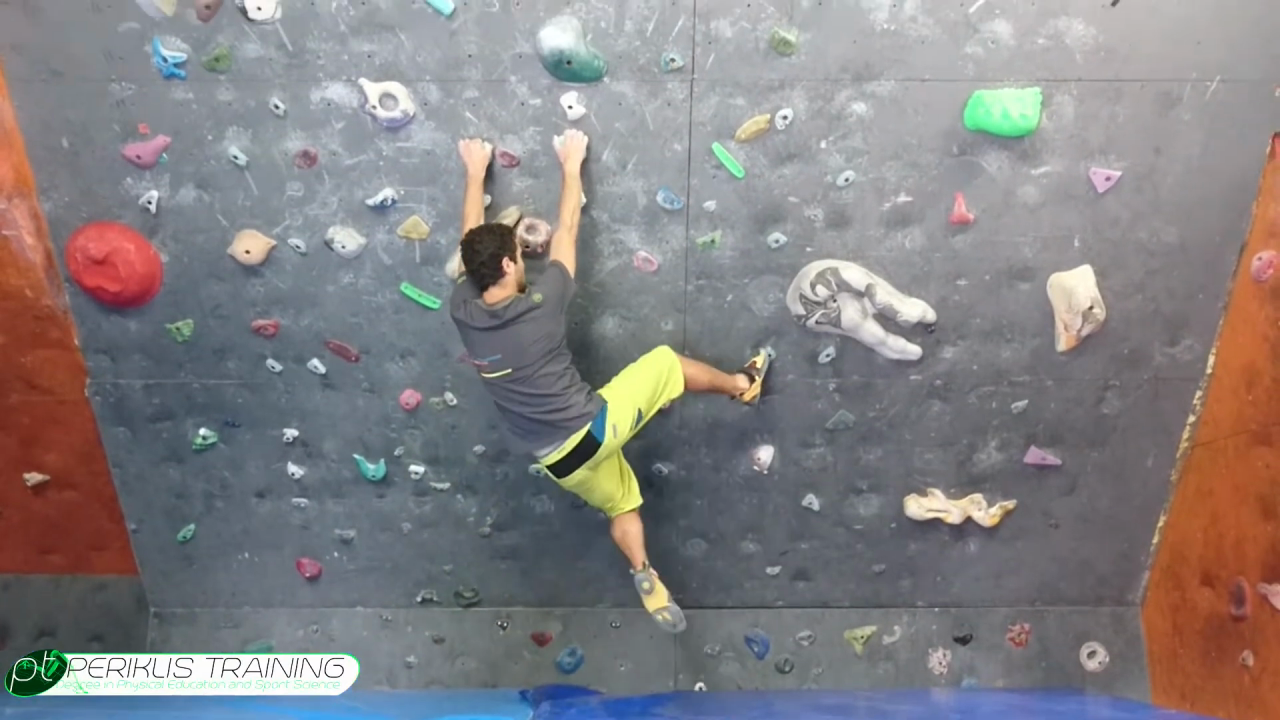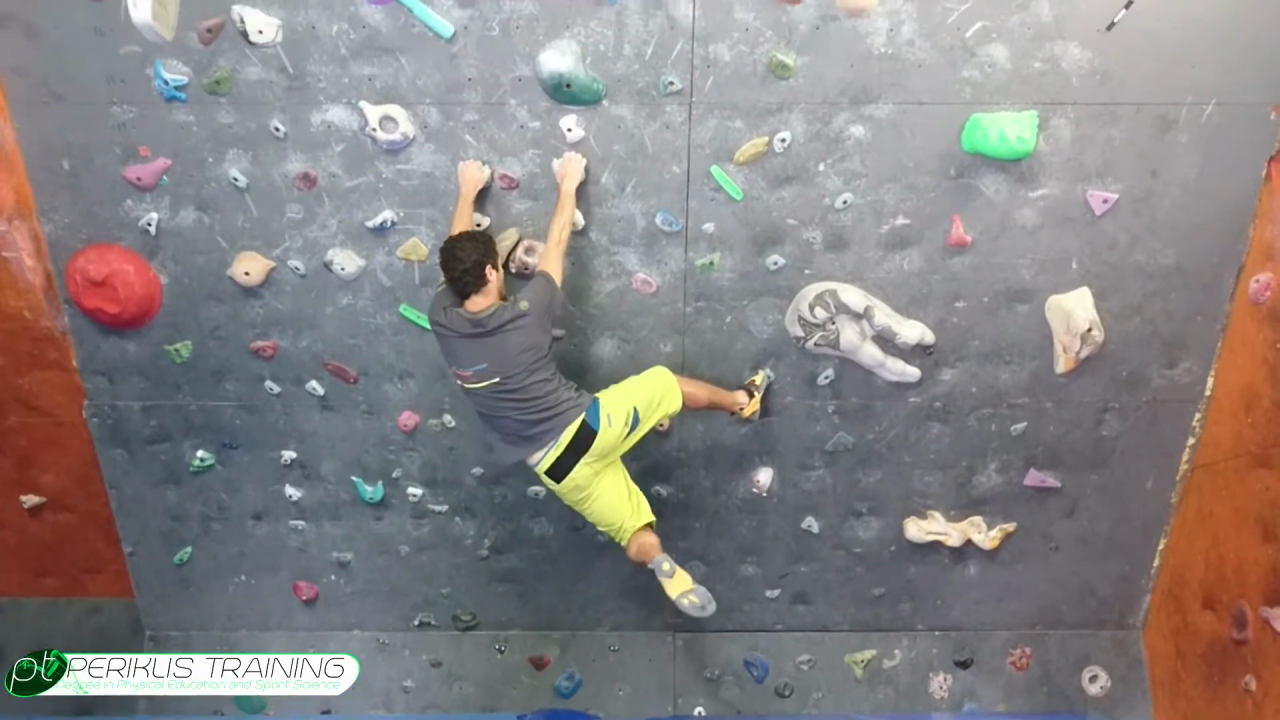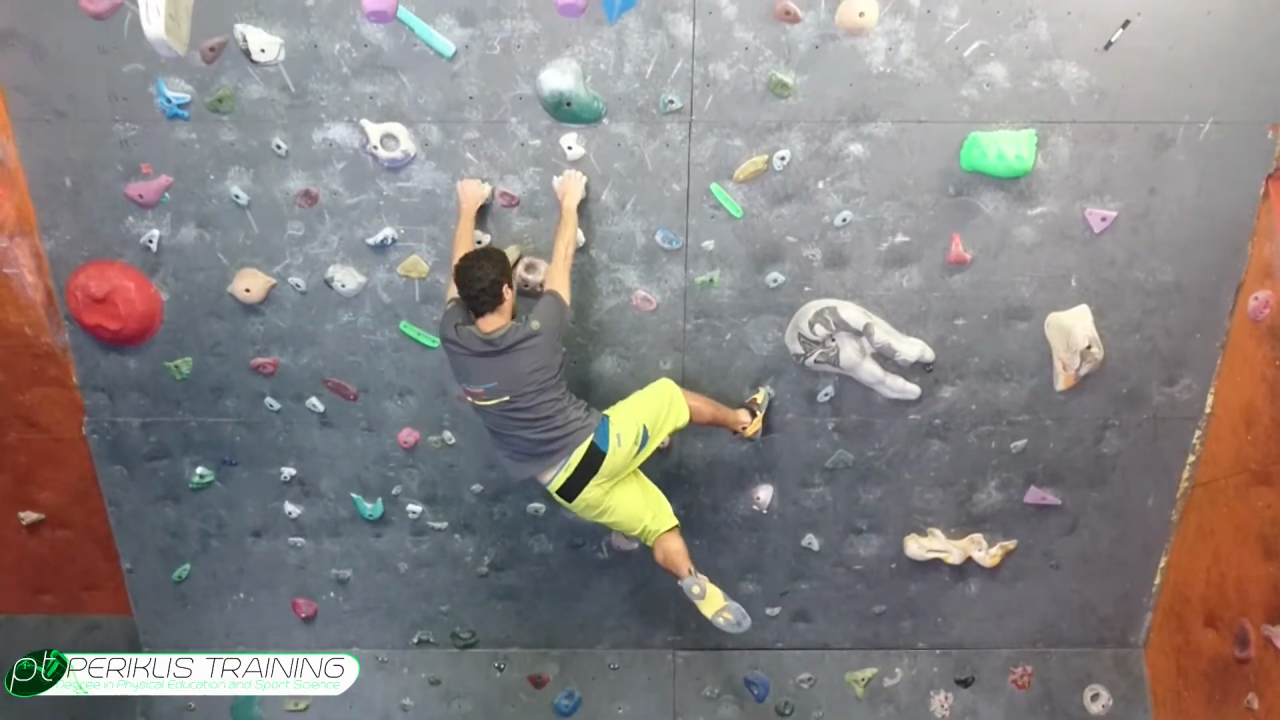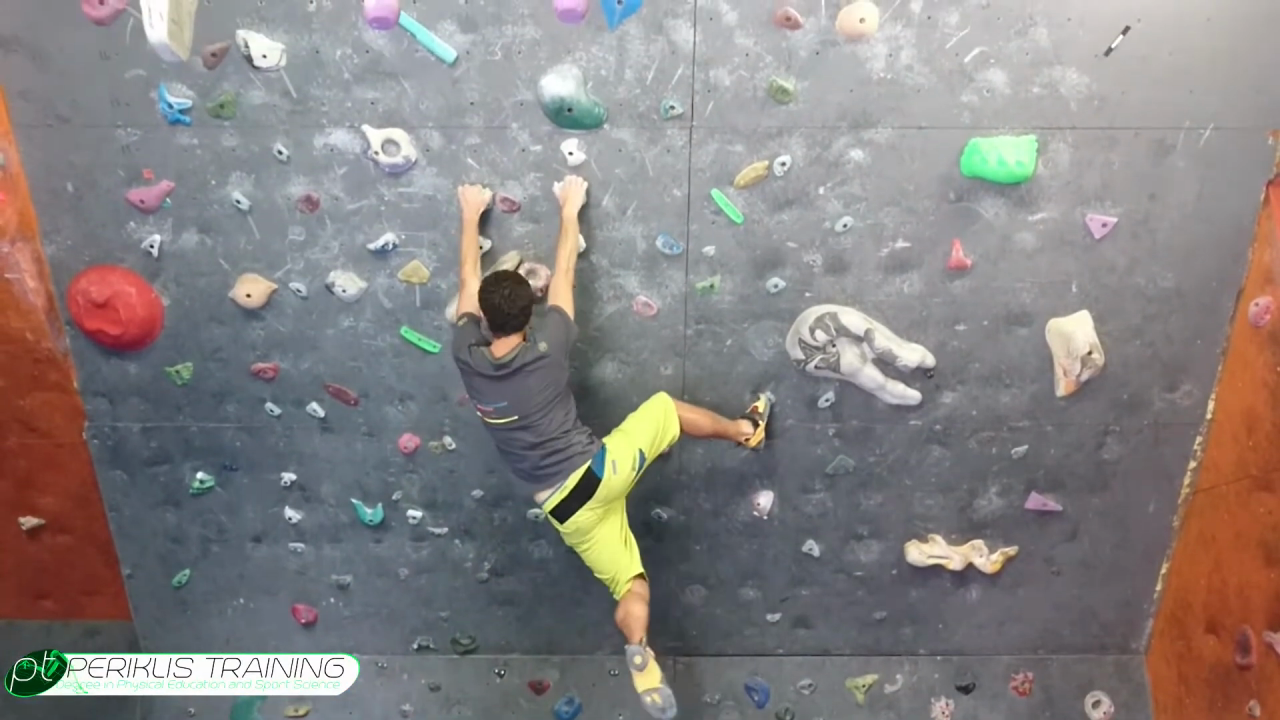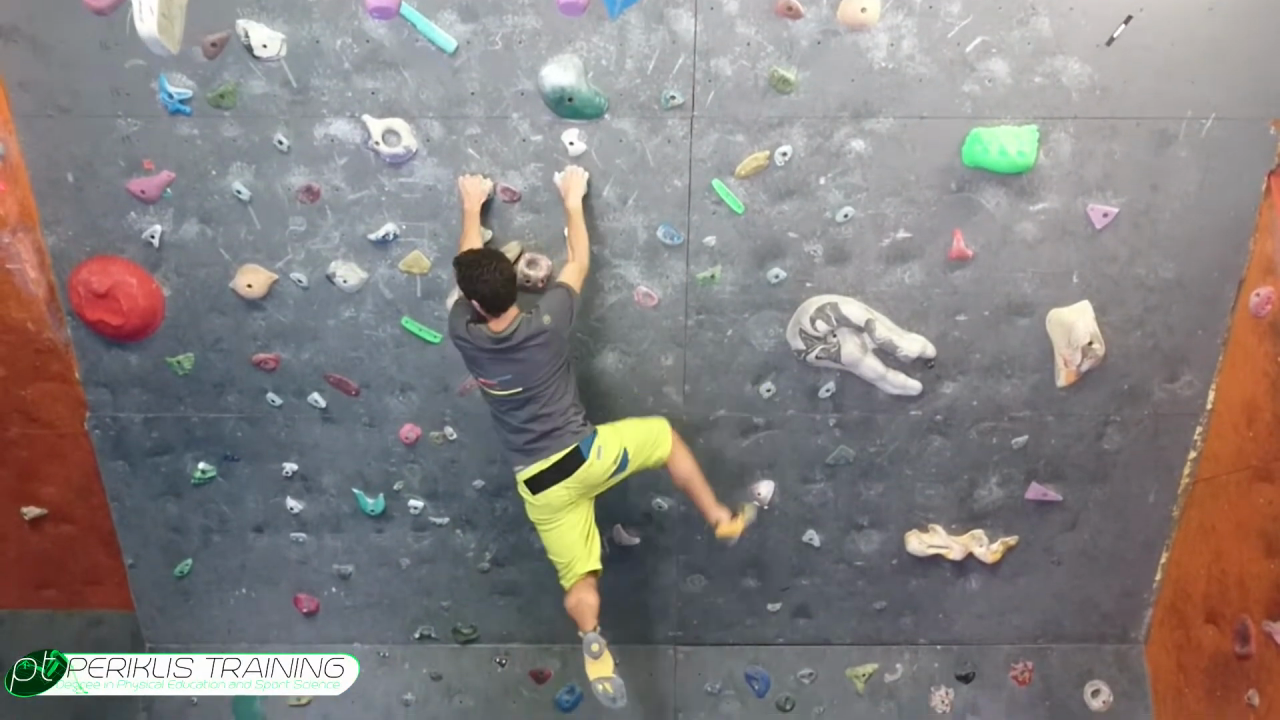
dt=0.5s
person 1, frame 1
left shoulder: (462, 311)
right shoulder: (541, 304)
left elbow: (473, 238)
right elbow: (567, 231)
left wrist: (475, 171)
right wrist: (571, 163)
left hip: (559, 460)
right hip: (596, 425)
left knee: (622, 506)
right knee: (665, 362)
left ankle: (643, 574)
right ankle: (740, 383)
person 1, frame 2
left shoulder: (442, 321)
right shoulder: (526, 313)
left elbow: (456, 257)
right elbow: (556, 244)
left wrist: (467, 192)
right wrist: (568, 184)
left hip: (557, 468)
right hip: (589, 426)
left knee: (636, 530)
right knee: (664, 383)
left ankle: (660, 560)
right ankle: (741, 400)
person 1, frame 3
left shoulder: (453, 339)
right shoulder: (537, 332)
left elbow: (460, 269)
right elbow: (561, 262)
left wrist: (468, 207)
right wrist: (569, 202)
left hip: (570, 486)
right hip: (600, 445)
left knee: (662, 531)
right knee: (670, 395)
left ankle: (692, 581)
right ankle: (742, 418)
person 1, frame 4
left shoulder: (467, 358)
right shoulder: (545, 351)
left elbow: (468, 281)
right elbow: (562, 277)
left wrist: (470, 216)
right wrist: (569, 210)
left hip: (565, 506)
right hip: (602, 468)
left knee: (631, 586)
right knee: (666, 408)
left ankle: (641, 658)
right ankle: (745, 428)
person 1, frame 5
left shoulder: (464, 334)
right shoulder: (546, 325)
left elbow: (467, 265)
right elbow: (579, 262)
left wrist: (472, 205)
right wrist: (573, 200)
left hip: (539, 485)
right hip: (587, 456)
left knee: (579, 579)
right knee: (665, 437)
left ankle: (594, 648)
right ankle: (720, 518)
